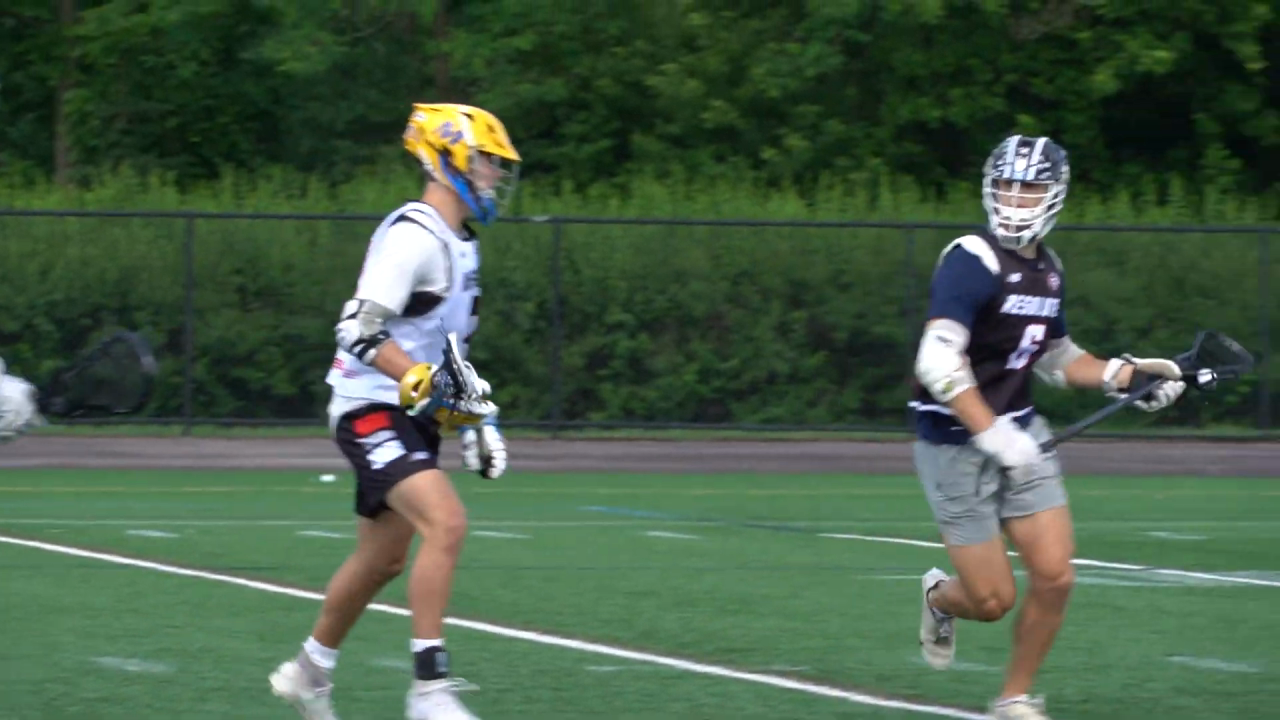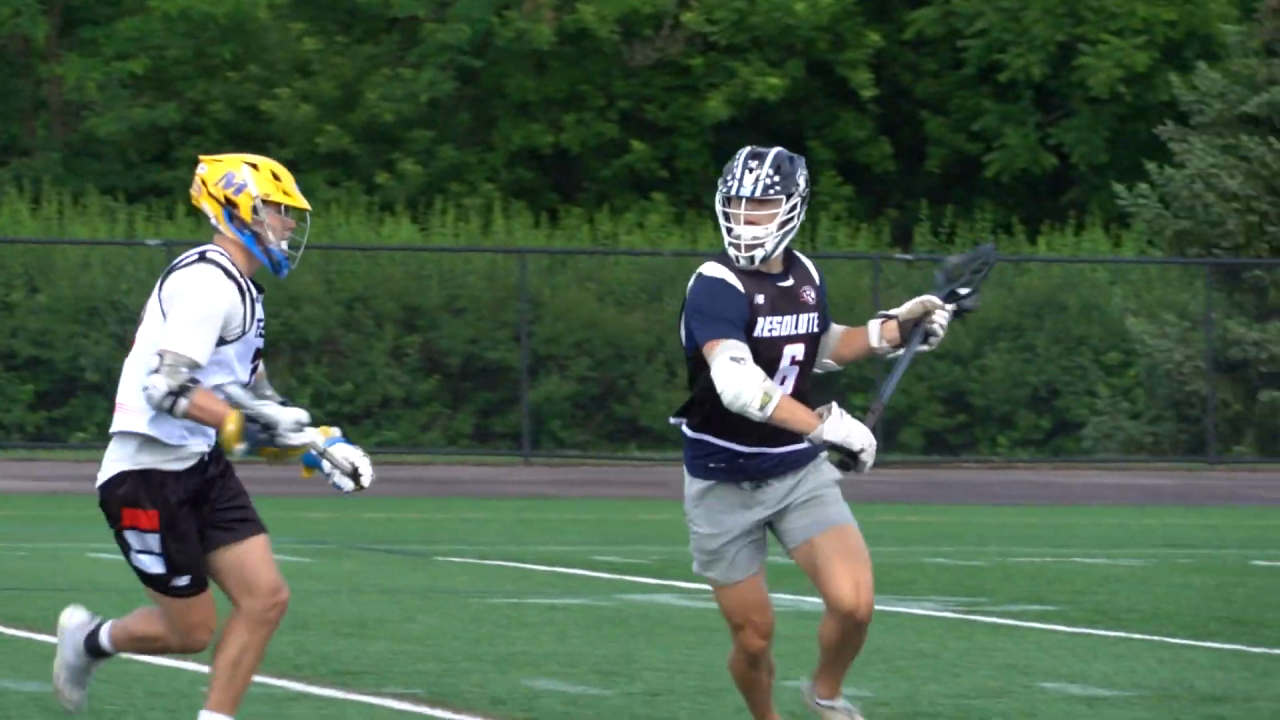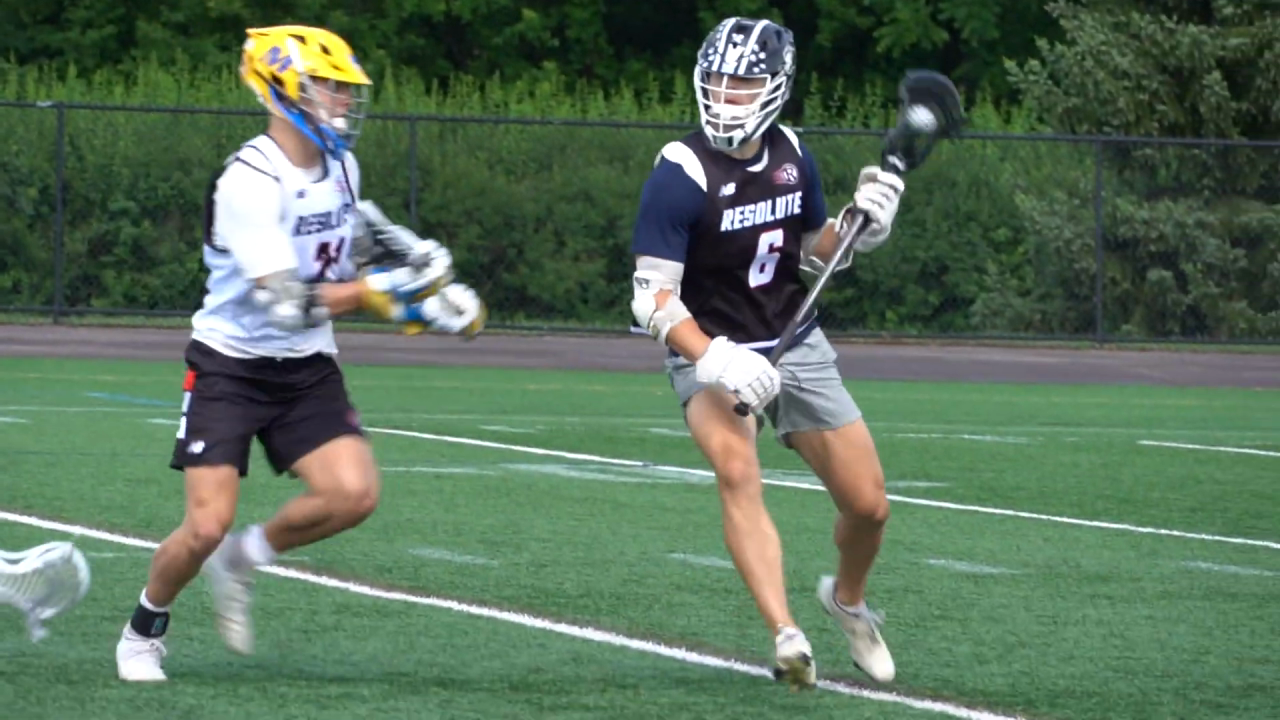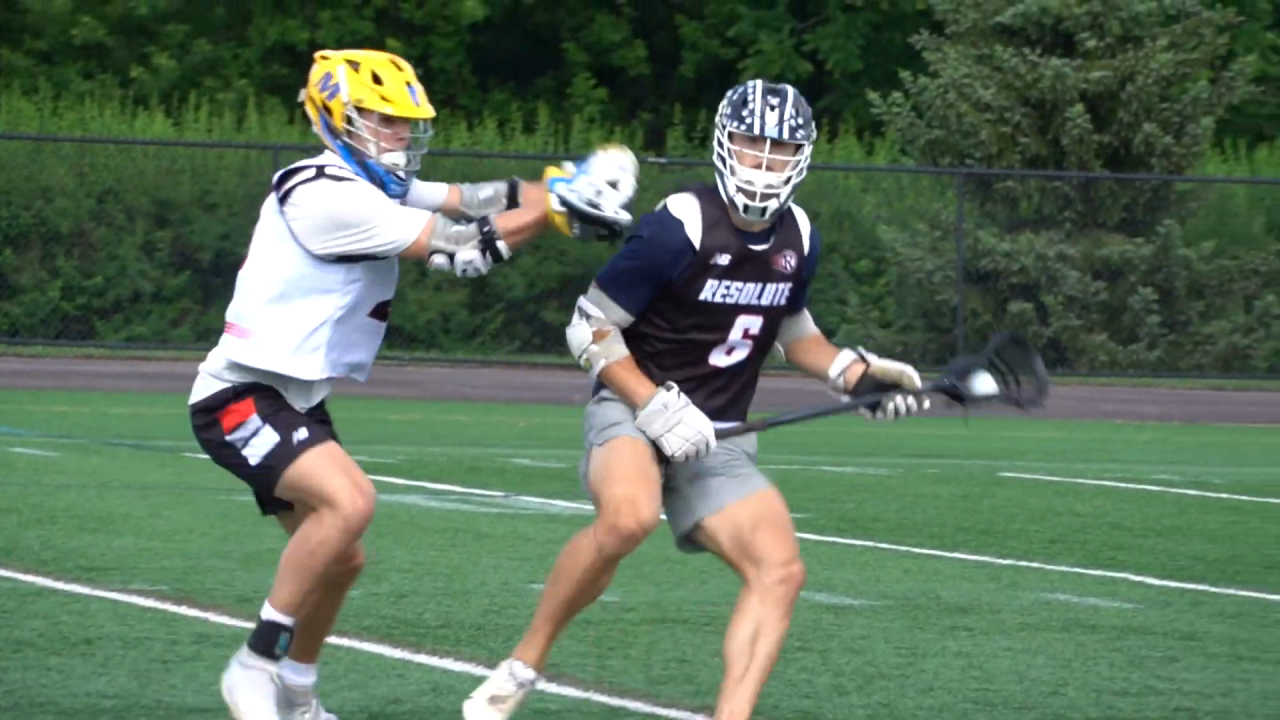
dt=0.7s
person 1, frame 1
left shoulder: (460, 242)
right shoulder: (411, 235)
right elbow: (360, 332)
left wrist: (477, 417)
right wrist: (424, 386)
left hip: (413, 416)
right hip: (373, 411)
left knee: (380, 555)
right knee: (446, 526)
person 1, frame 2
left shoulder: (242, 291)
right shoulder: (205, 279)
left elbow: (254, 393)
right elbow: (167, 384)
left wrist: (324, 444)
right wrist: (237, 428)
left hip: (199, 466)
right hip: (148, 470)
left knee: (267, 600)
right knee: (190, 630)
right ankle: (90, 638)
person 1, frame 3
left shoulder: (338, 166)
right shoulder: (249, 184)
left elbow: (364, 248)
right elbow: (287, 304)
left wrist: (425, 291)
right wrist: (383, 293)
left hip: (305, 364)
right hip: (231, 363)
left knee: (353, 497)
right knee: (207, 525)
left ankle: (243, 559)
right ankle: (141, 634)
person 1, frame 4
left shoulder: (370, 187)
right shoulder: (322, 192)
left elbow: (471, 202)
right elbow: (457, 251)
left wrist: (566, 186)
right wrist: (557, 208)
left hip: (297, 400)
right hip: (241, 397)
left knee: (339, 557)
right knee: (349, 505)
right ankle: (256, 663)
person 2, frame 1
left shoulder: (1048, 267)
right shoulder: (971, 260)
left elbow: (1057, 359)
right elbow: (936, 364)
left wrist: (1128, 374)
right wrist: (993, 435)
left hip: (1019, 437)
right hip: (955, 446)
left knee: (1056, 580)
right knee: (991, 600)
right ankle: (943, 596)
person 2, frame 2
left shoulder: (804, 275)
right shoulder: (714, 285)
right elbow: (737, 386)
left wrist: (897, 326)
right wrist: (828, 424)
left hip: (800, 472)
right hip: (724, 483)
left knee: (854, 605)
right knee: (755, 640)
person 2, frame 3
left shoulder: (791, 154)
right shoulder: (679, 174)
left elbow: (821, 251)
right elbow: (651, 296)
left wrist: (864, 218)
right wrist: (715, 357)
left hip: (794, 349)
right hip: (711, 361)
left knee: (867, 507)
right knee: (737, 469)
left ankle: (849, 602)
right ankle: (785, 637)
person 2, frame 4
left shoulder: (798, 237)
right shoulder: (679, 226)
left elbow: (791, 328)
right elbow: (589, 330)
left wrist: (855, 372)
right wrist: (655, 405)
left hip: (711, 435)
right hip: (629, 410)
left knee: (780, 569)
right knee: (626, 520)
right ankle: (520, 668)
